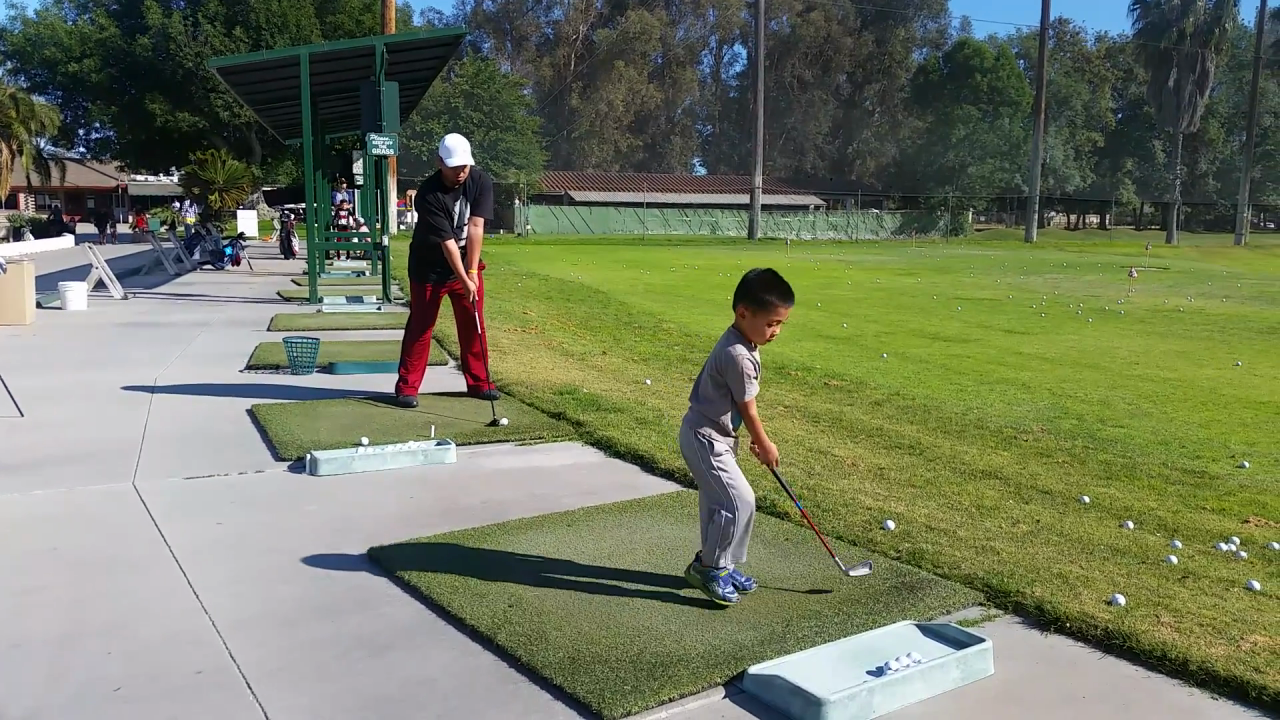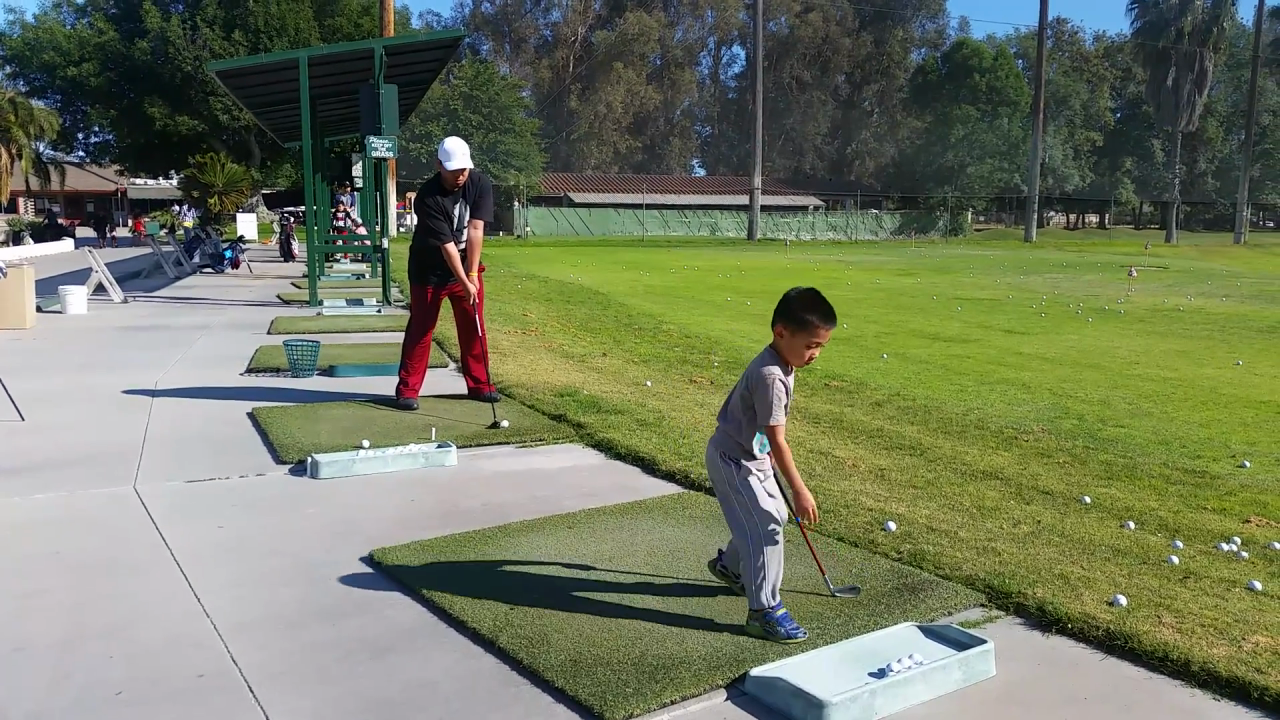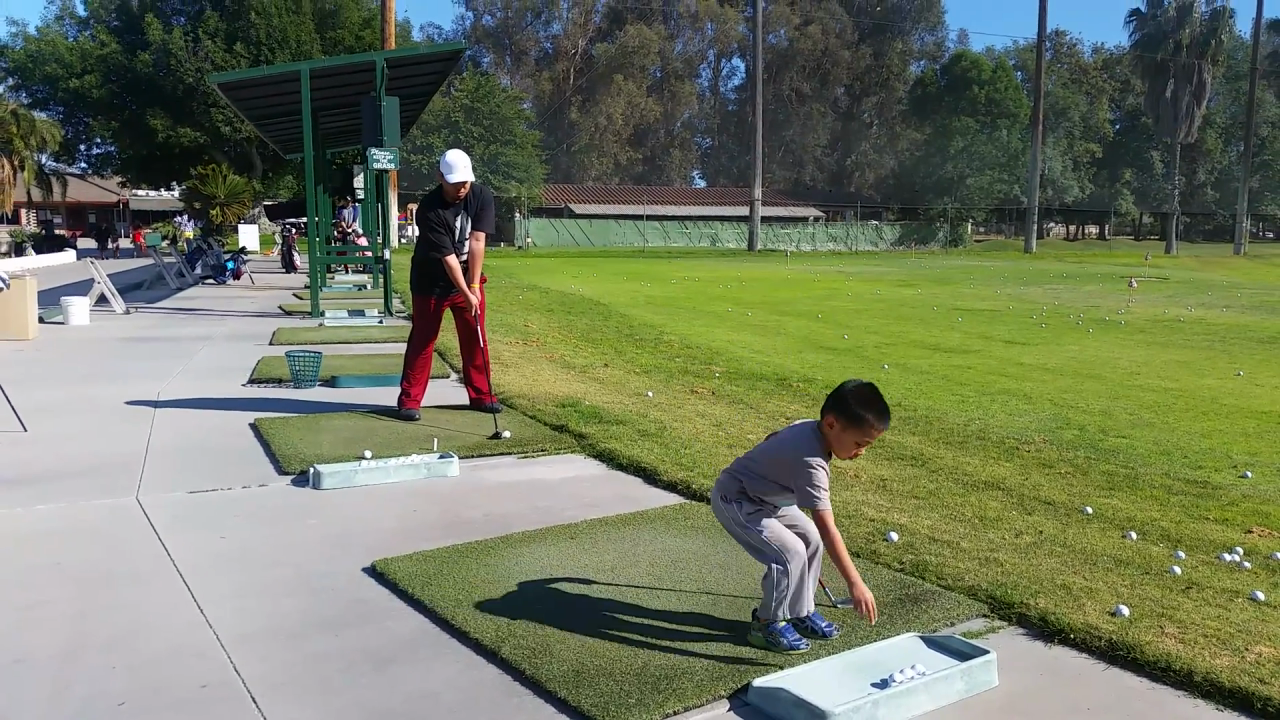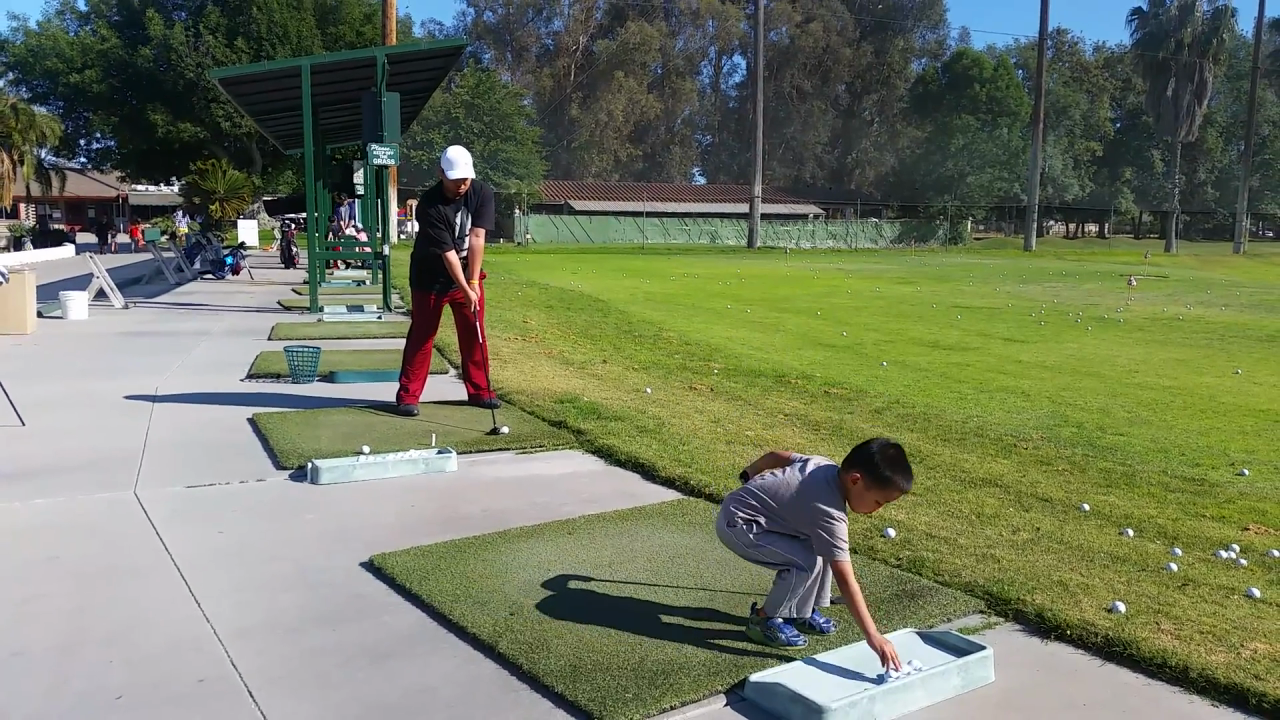
dt=0.3s
person 1, frame 1
left shoulder: (743, 344)
right shoulder: (738, 355)
left elbow: (747, 399)
right elbow: (747, 410)
left wrist: (757, 439)
right wrist: (766, 446)
left hip: (718, 436)
right hip: (705, 438)
left knee: (719, 504)
right knee: (740, 502)
left ankle: (711, 566)
right ankle: (710, 568)
person 1, frame 2
left shoulder: (782, 364)
right shoulder: (770, 375)
right elbow: (776, 438)
left wrist: (773, 458)
right wrist: (799, 490)
left hip: (753, 455)
right hip: (733, 459)
left knee: (777, 515)
right knee: (764, 530)
left ankle: (728, 564)
right ankle: (764, 612)
person 1, frame 3
left shoulder: (810, 427)
right shoulder: (811, 462)
right elbow: (829, 531)
right wrist: (855, 583)
left hip: (758, 493)
right hip: (732, 500)
left knee: (810, 538)
right knee: (790, 553)
left ankle: (799, 612)
right ankle: (766, 624)
person 1, frame 4
left shoulder: (825, 465)
right shoulder: (830, 513)
left elbow: (776, 456)
right elbow: (845, 581)
left wrist: (749, 475)
right wrist: (873, 635)
left hip: (741, 504)
right hip: (736, 524)
left knee: (823, 549)
right knee: (807, 562)
left ankle: (802, 610)
right ankle: (765, 620)
person 2, frame 1
left shoulder: (482, 182)
right shoulder: (428, 194)
left elbow: (476, 227)
right elbow: (446, 241)
left wrist: (473, 272)
right wrist: (464, 279)
left hip: (468, 263)
right hip: (429, 268)
left knee: (473, 324)
right knee: (420, 326)
left ankle: (478, 382)
right ankle: (407, 386)
person 2, frame 2
left shoulder: (481, 184)
right shoulder: (427, 197)
left elbow: (475, 230)
right elbow: (446, 244)
left wrist: (473, 274)
right wrist: (464, 282)
left hip: (468, 266)
right hip: (429, 270)
left knee: (473, 326)
right knee: (421, 328)
left ankle: (479, 384)
right ankle: (407, 389)
person 2, frame 3
left shoulder: (482, 197)
right shoulder: (428, 209)
left elbow: (476, 242)
right elbow: (447, 256)
left wrist: (474, 286)
right wrist: (465, 294)
left hip: (468, 277)
right hip: (431, 282)
left knee: (475, 337)
right knee: (422, 339)
left ankle: (480, 394)
right ankle: (409, 399)
person 2, frame 4
left shoulder: (482, 193)
right shoulder: (429, 205)
left elbow: (477, 238)
right elbow: (447, 252)
left wrist: (474, 282)
right wrist: (465, 290)
left hip: (468, 273)
right hip: (430, 278)
left knee: (474, 332)
right knee: (422, 335)
left ankle: (479, 390)
right ankle: (408, 395)
